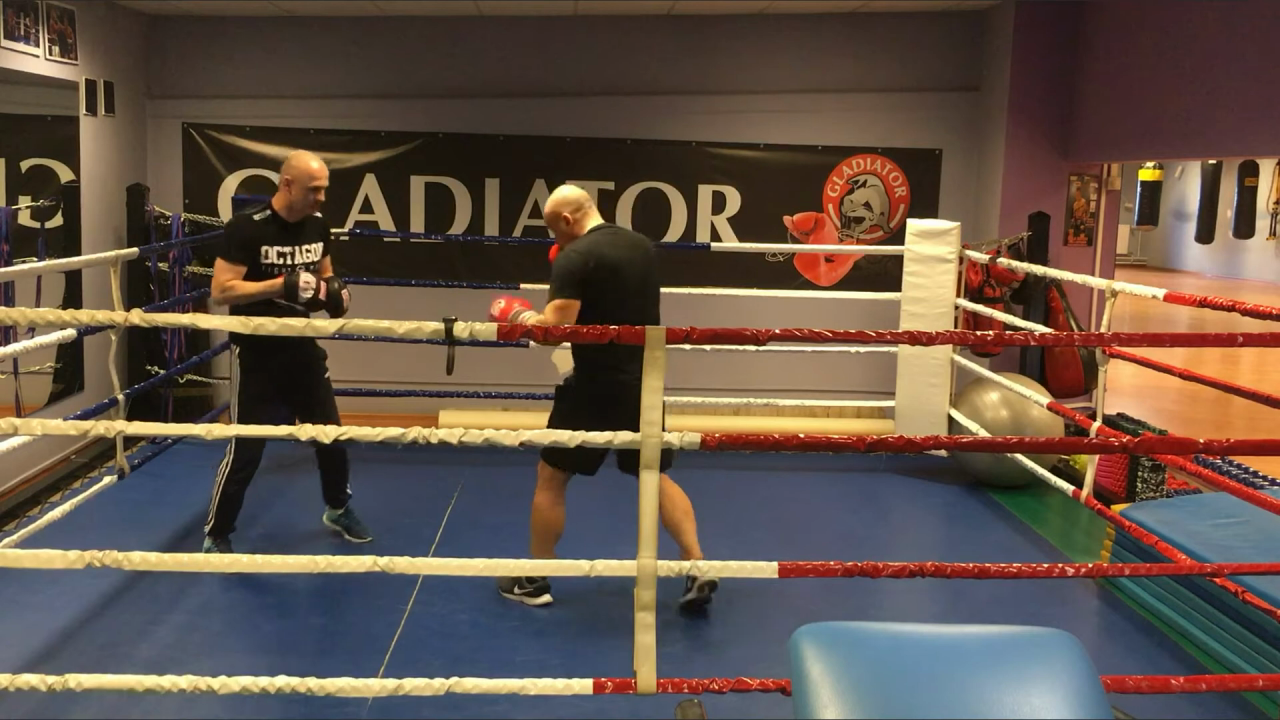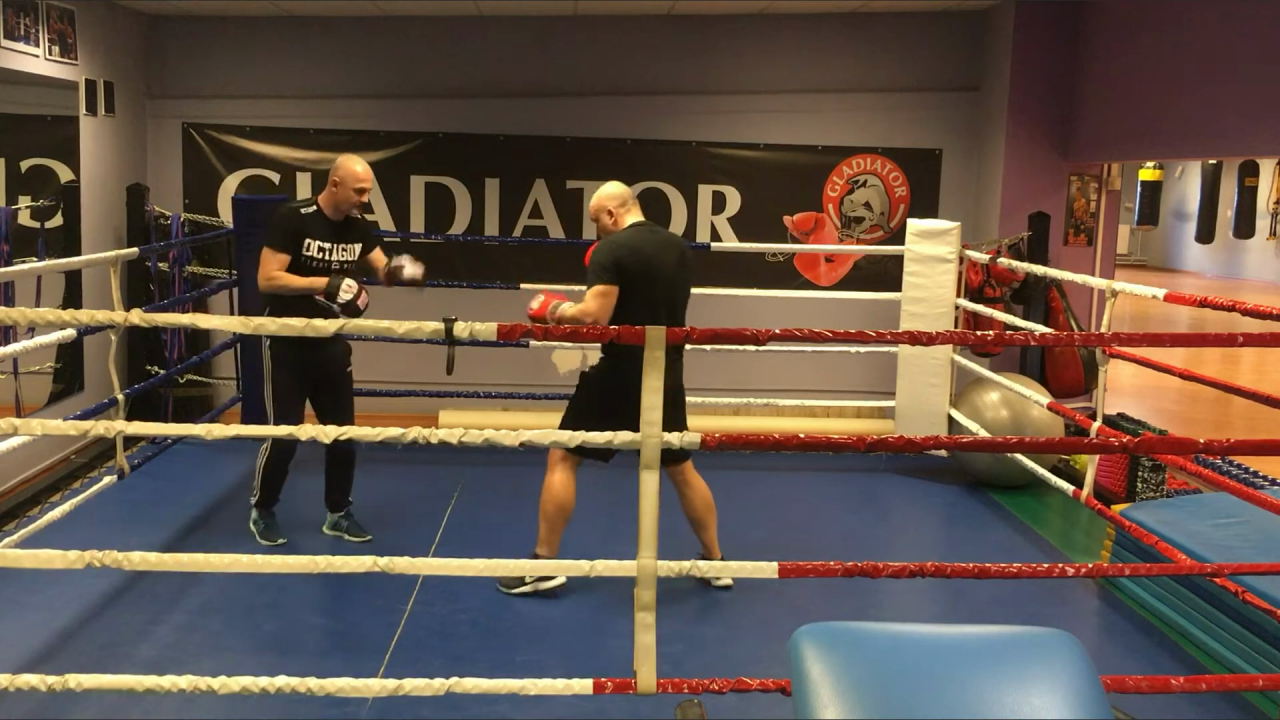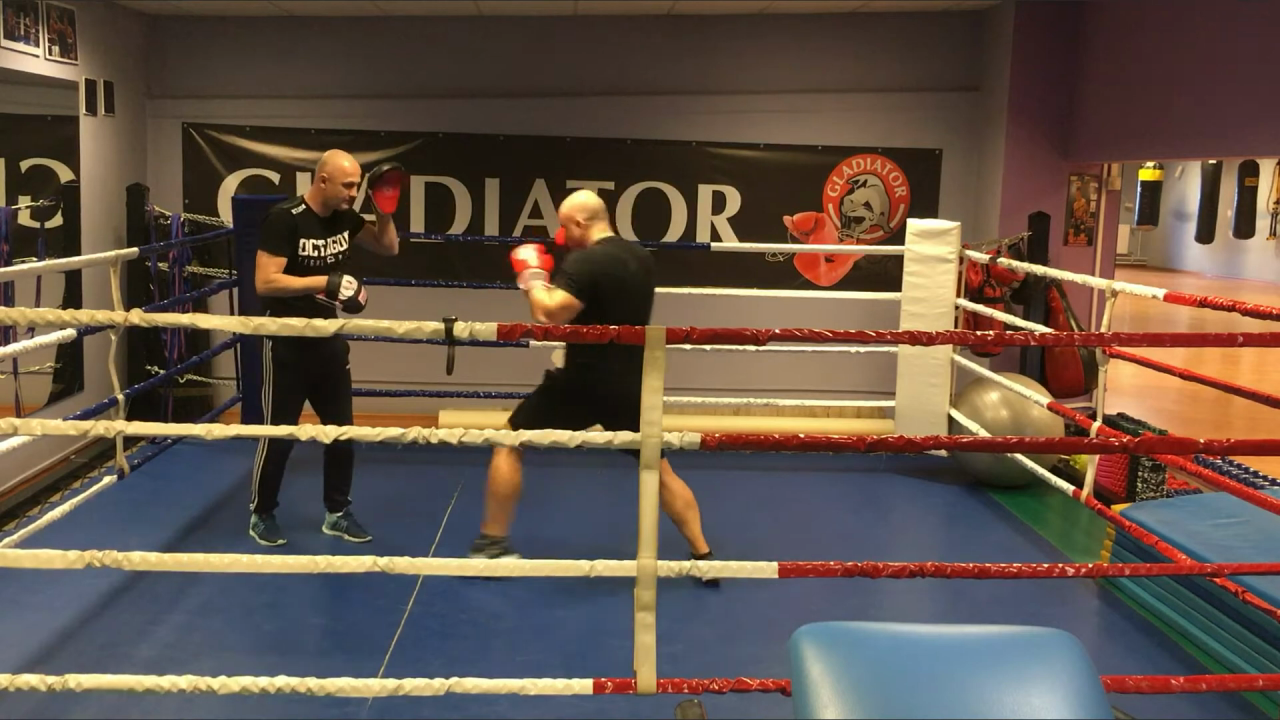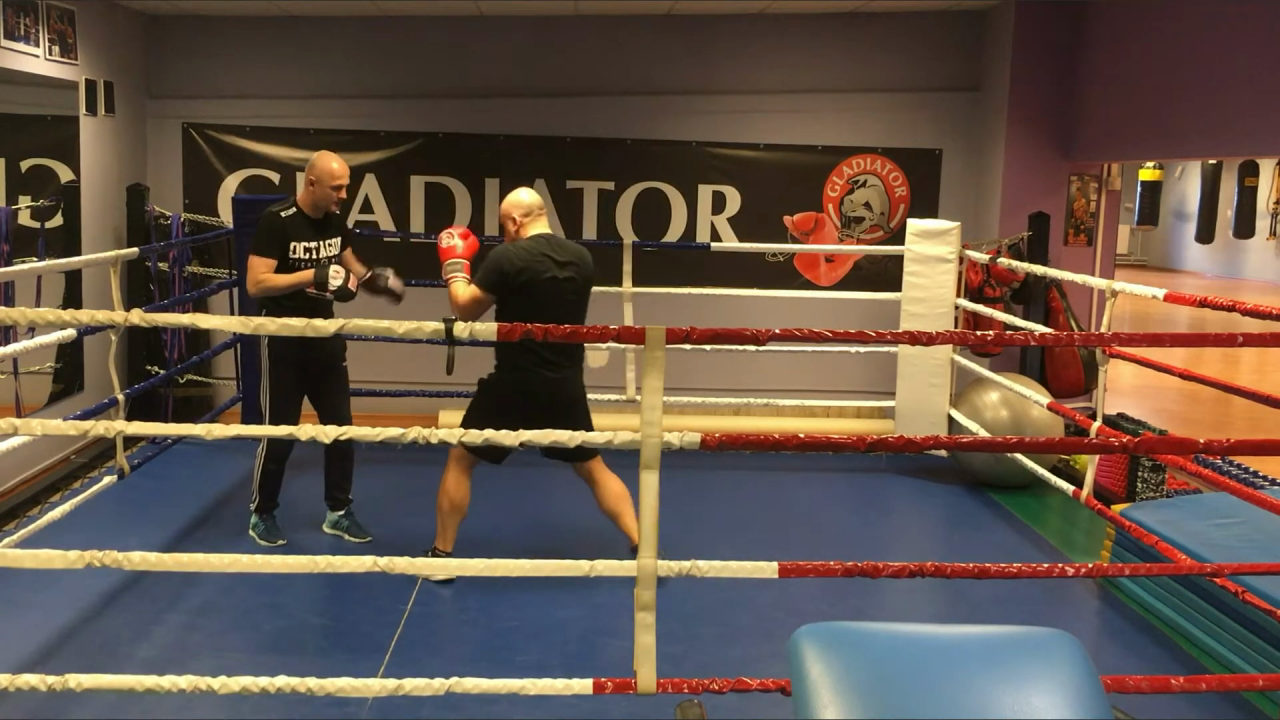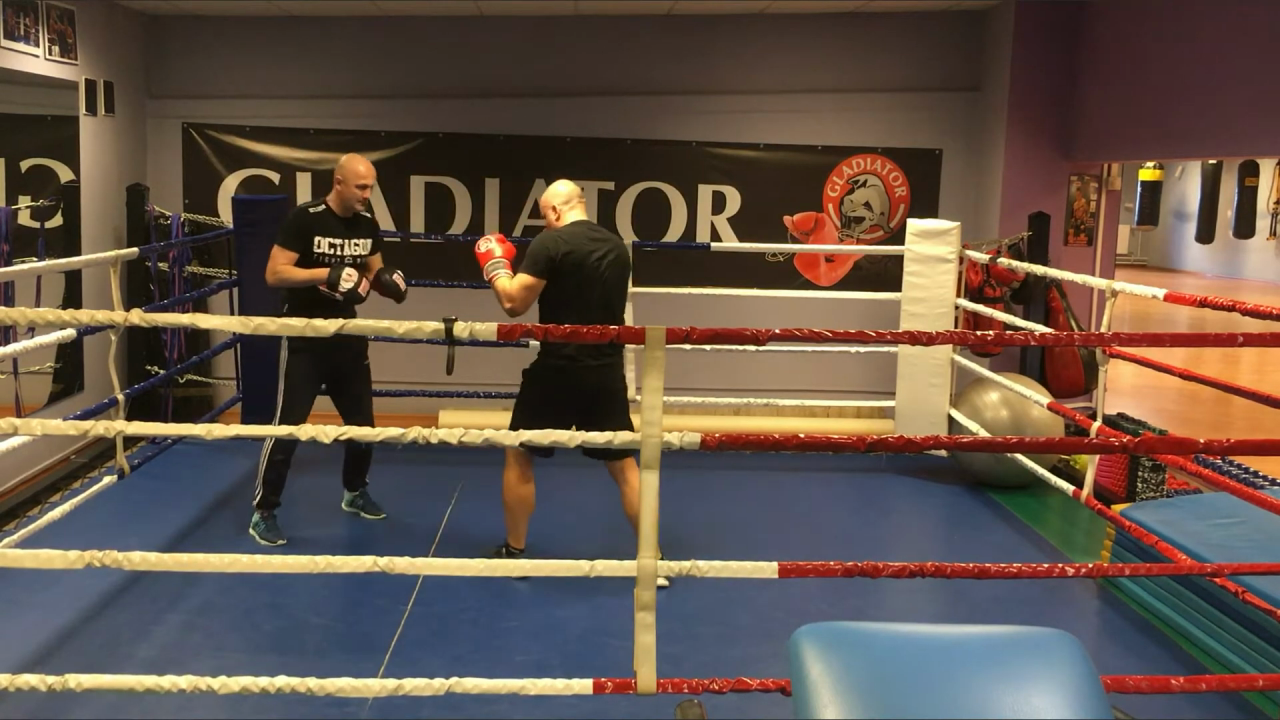
dt=0.5s
person 1, frame 1
left shoulder: (576, 258)
right shoulder: (642, 245)
left elbow: (557, 327)
left wrist: (519, 315)
left hip: (596, 386)
right hip: (643, 383)
left knee: (551, 477)
right knee: (656, 477)
left ankle: (534, 581)
right ankle: (697, 569)
person 1, frame 2
left shoulder: (614, 249)
right shoulder: (678, 247)
left elbow: (595, 317)
left wrist: (553, 309)
left hip: (620, 377)
right hip: (667, 377)
left knee: (563, 459)
right knee: (681, 469)
left ankle: (543, 565)
right ankle: (714, 562)
person 1, frame 3
left shoulder: (586, 262)
right shoulder: (641, 256)
left elbow: (550, 317)
left wrist: (533, 275)
right wrist: (561, 262)
left hip: (581, 383)
right hip: (627, 385)
left knee: (509, 447)
right knee: (658, 469)
left ankle: (494, 543)
right ankle: (703, 556)
person 1, frame 4
left shoulder: (506, 257)
right shoulder: (582, 258)
left elbow: (464, 310)
left wrist: (454, 263)
left hip: (514, 383)
right hip: (566, 385)
left knee: (460, 461)
right knee: (593, 468)
left ankle: (442, 555)
right ankle: (641, 551)
person 1, frame 5
left shoulder: (550, 244)
right shoulder: (618, 247)
left elbow: (514, 303)
left wrist: (495, 265)
left hip: (556, 371)
right hip: (606, 373)
left knee: (519, 459)
right knee: (624, 466)
left ankle: (514, 552)
person 2, frame 1
left shoulder: (317, 225)
right shoulder: (247, 228)
right elbow: (221, 292)
left wrist: (334, 292)
right wrist: (282, 285)
left hip: (303, 350)
right hip: (257, 356)
left knee: (332, 437)
right knee: (246, 450)
left ankle: (338, 510)
right ankle: (216, 536)
person 2, frame 2
left shoulder: (358, 227)
right shoulder: (293, 218)
left elbow: (383, 269)
right elbow: (267, 279)
left wrist: (397, 271)
right wrist: (326, 284)
left hip: (330, 342)
right hip: (288, 343)
left knee: (343, 434)
right knee: (285, 434)
left ankle: (338, 513)
right ankle: (262, 510)
person 2, frame 3
left shoulder: (344, 216)
right shoulder: (285, 218)
left elbow: (387, 248)
right elbow: (265, 282)
left wrist: (384, 210)
right wrist: (325, 283)
left hip: (328, 340)
right hip: (287, 344)
left knee: (342, 431)
right knee: (279, 434)
left ankle: (337, 512)
right ankle: (261, 514)
person 2, frame 4
left shoulder: (335, 220)
right shoulder: (276, 221)
left elbow: (350, 266)
right elbow: (255, 284)
left wrist: (374, 279)
right wrist: (312, 276)
left hip: (326, 338)
right hip: (284, 343)
left knee: (340, 429)
right knee: (280, 434)
left ankle: (338, 512)
right ankle: (262, 514)
person 2, frame 5
left shoulder: (367, 223)
right shoulder: (304, 219)
left elbow: (373, 270)
right elbow: (275, 274)
left wrist: (387, 280)
right wrist: (326, 274)
left hip: (347, 336)
right hip: (304, 338)
left knee: (361, 421)
right knee: (288, 426)
left ankle: (355, 492)
right ankle: (264, 513)
